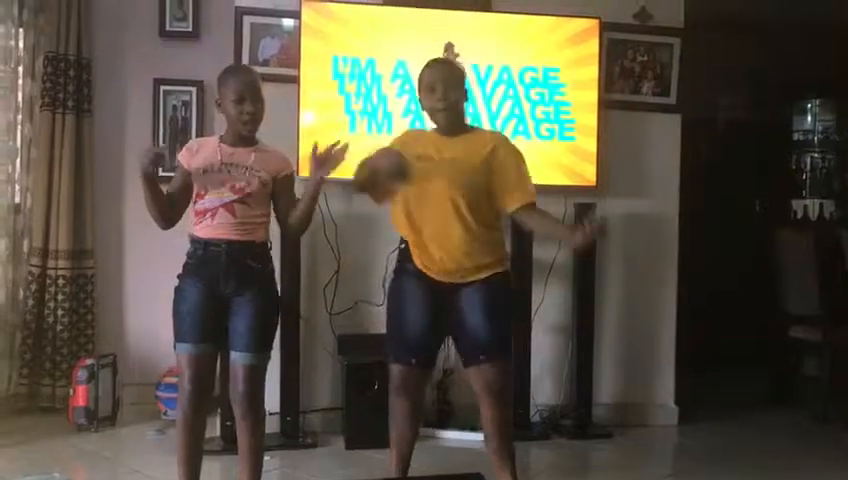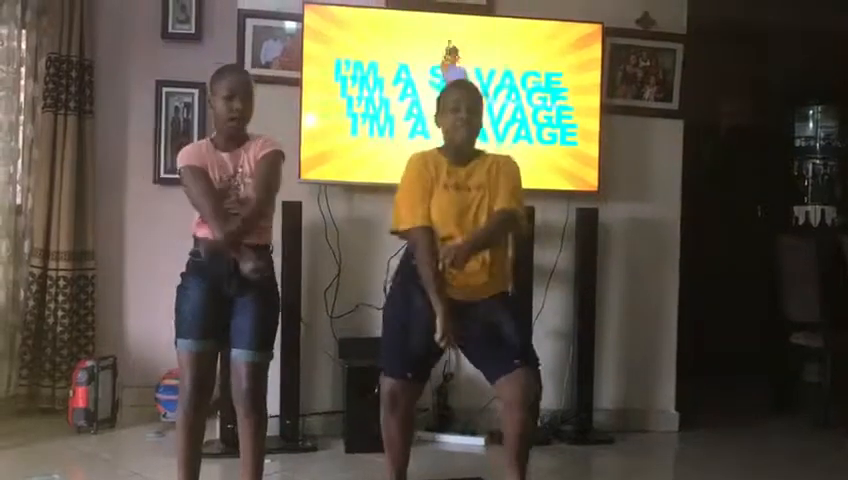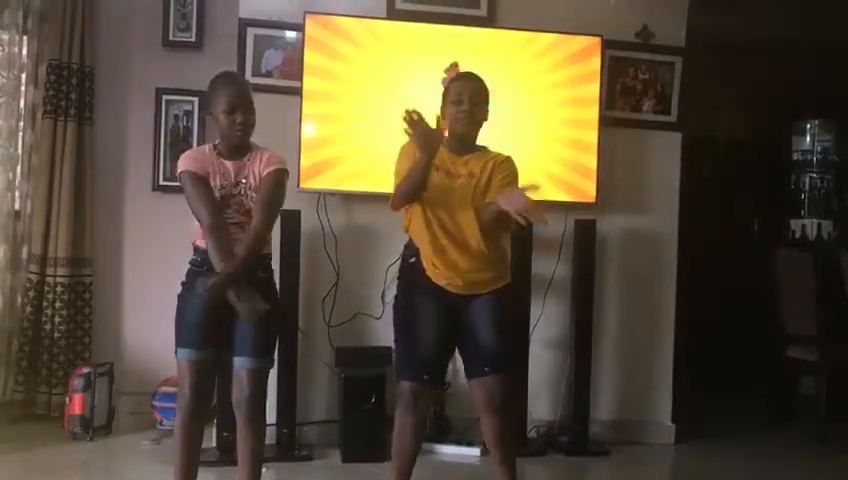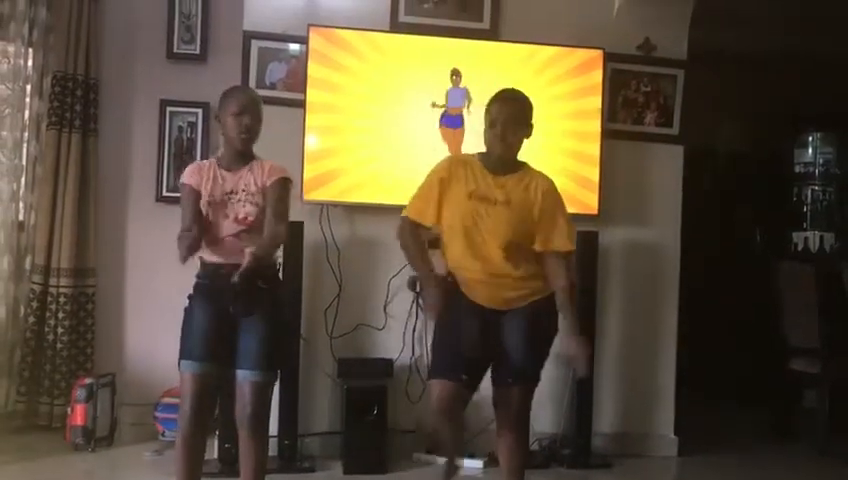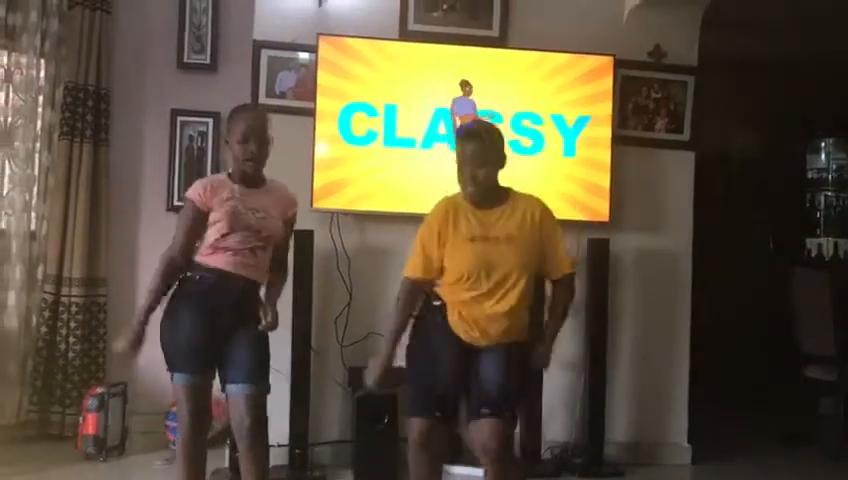
dt=0.5s
person 1, frame 1
left shoulder: (275, 159)
right shoulder: (196, 151)
left elbow: (292, 227)
right elbow: (166, 218)
left wrist: (316, 180)
right wrist: (148, 177)
left hip: (253, 270)
right hip: (201, 267)
left knee: (246, 391)
right knee: (190, 387)
person 1, frame 2
left shoulder: (266, 149)
right shoulder: (194, 155)
left elbow: (261, 204)
right elbow: (210, 209)
left wrist: (226, 238)
right wrist: (240, 252)
left hip: (254, 270)
right hip: (204, 270)
left knee: (249, 389)
right knee: (193, 386)
person 1, frame 3
left shoulder: (271, 163)
right shoulder: (194, 161)
left elbow: (261, 225)
right elbow: (212, 225)
left wrist: (230, 273)
right wrist: (228, 286)
left hip: (256, 278)
right hip: (206, 277)
left knee: (249, 397)
right knee: (193, 393)
person 1, frame 4
left shoulder: (273, 174)
right shoulder: (197, 173)
left elbow: (276, 233)
right elbow: (189, 231)
left wrist: (257, 255)
right wrist: (190, 240)
left hip: (260, 291)
right hip: (210, 290)
left knee: (253, 411)
right knee: (193, 405)
person 1, frame 5
left shoulder: (284, 200)
right shoulder: (208, 190)
right elbow: (174, 258)
left wrist: (271, 302)
right wrist: (139, 323)
left hip: (245, 308)
right hip: (197, 299)
left knee: (251, 422)
right knee: (192, 418)
person 2, frame 1
left shoulder: (493, 147)
right shoulder: (409, 142)
left elbow: (523, 209)
right elbow: (366, 182)
left wrist: (567, 234)
right wrist: (378, 166)
left hip: (481, 277)
right hip: (418, 273)
left knee: (489, 380)
right knee: (404, 378)
person 2, frame 2
left shoulder: (502, 166)
right shoulder: (421, 165)
left elbow: (506, 221)
right elbow: (420, 240)
left wrist: (468, 246)
right wrist: (440, 308)
left hip: (487, 294)
right hip: (422, 289)
left knee: (525, 387)
right knee: (395, 391)
person 2, frame 3
left shoulder: (500, 164)
right shoulder: (417, 150)
left elbow: (493, 221)
right elbow: (402, 197)
left wrist: (504, 206)
right wrist: (425, 155)
left hip: (487, 288)
right hip: (426, 283)
left knee: (492, 396)
right knee: (414, 391)
person 2, frame 4
left shoulder: (540, 188)
right shoulder: (451, 170)
left elbow: (556, 261)
right elbow: (408, 227)
left wrist: (573, 330)
right wrist: (429, 280)
left hip: (526, 307)
right hip: (465, 300)
left knee: (513, 409)
right knee: (444, 398)
person 2, frame 5
left shoulder: (534, 214)
right shoulder: (445, 214)
left elbow: (563, 280)
right elbow: (413, 285)
left wrist: (546, 340)
right wrist: (386, 353)
left hip: (502, 340)
right hip: (442, 330)
left knee: (492, 441)
right knee: (422, 432)
